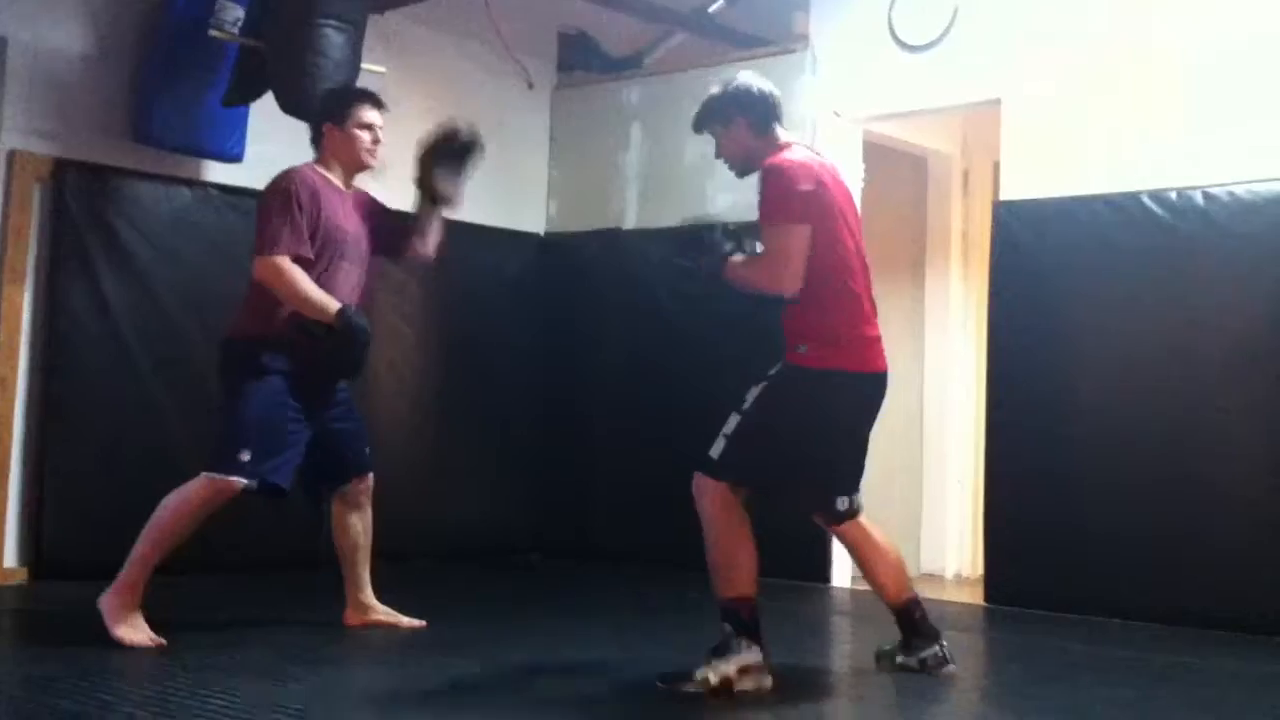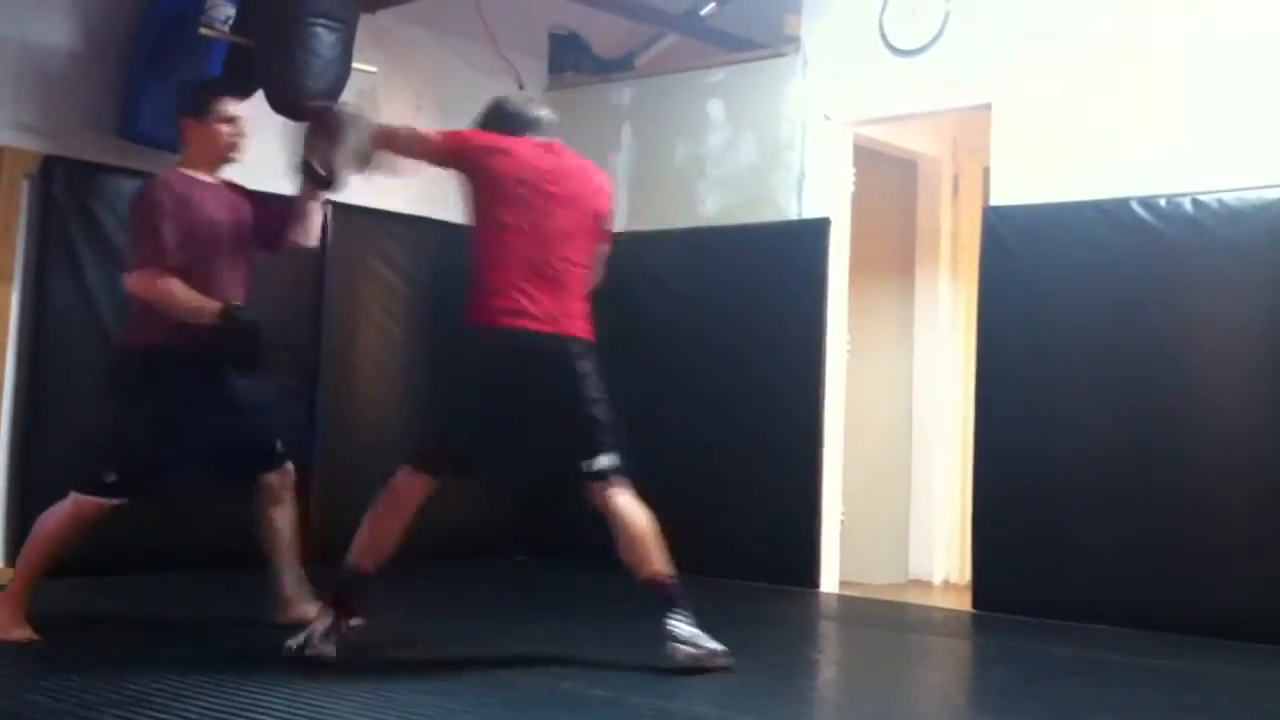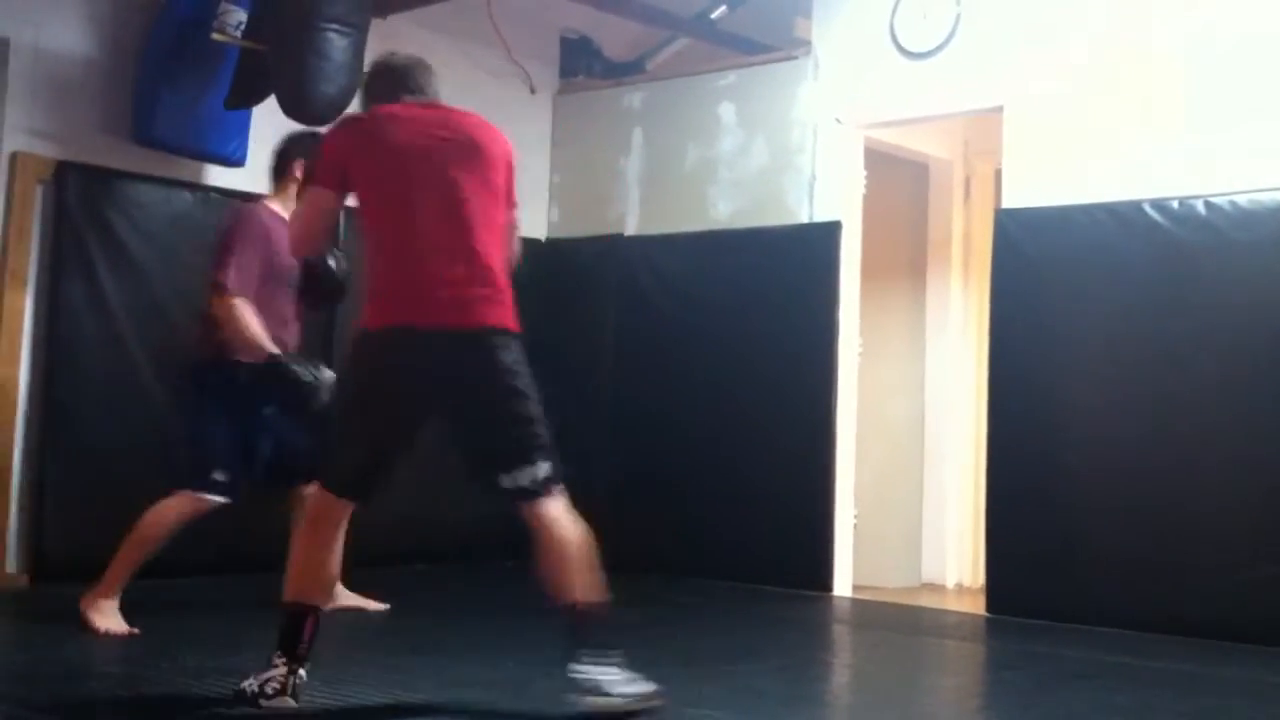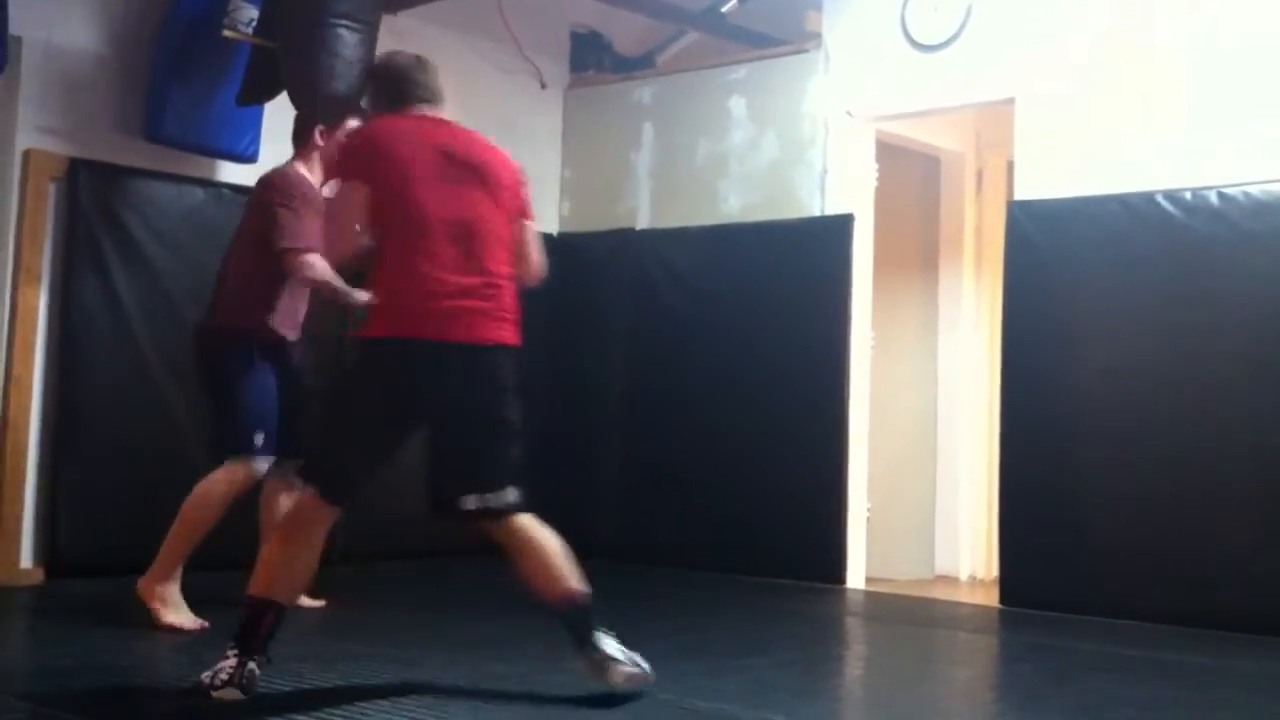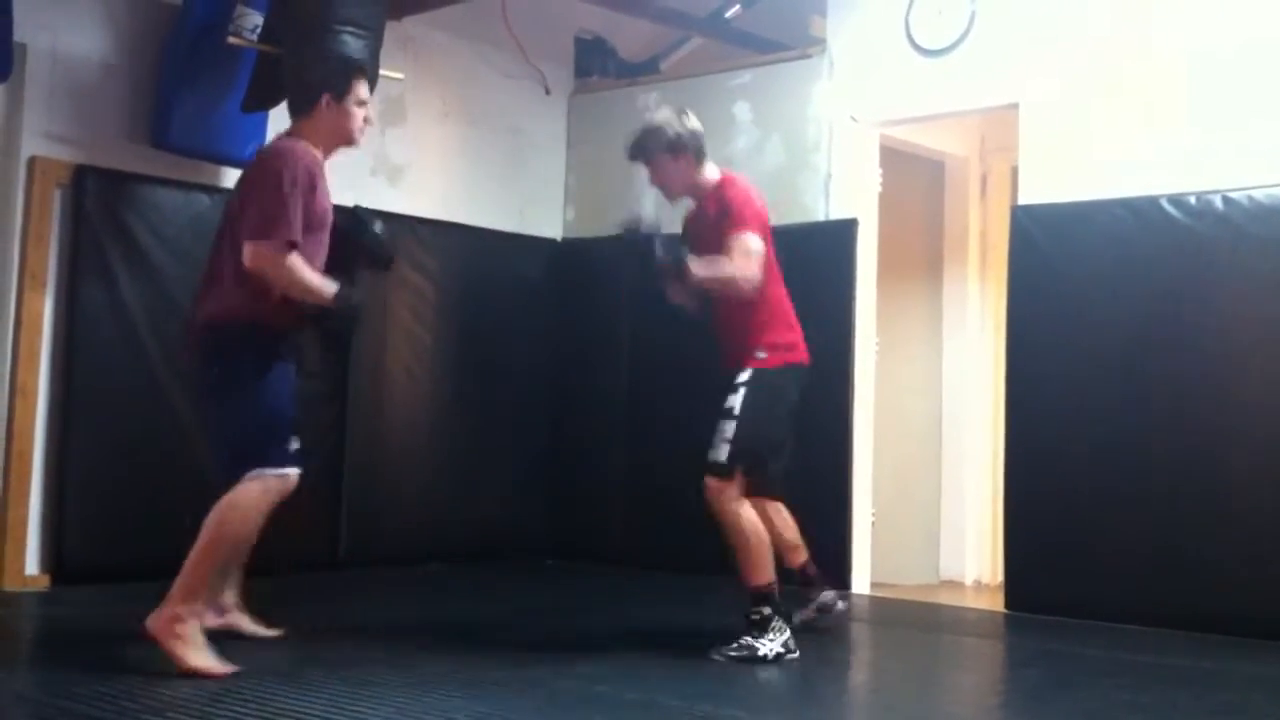
dt=1s
person 1, frame 1
left shoulder: (784, 173)
right shoulder: (817, 167)
left elbow: (783, 278)
left wrist: (727, 264)
right wrist: (746, 256)
left hip: (822, 367)
right hip: (860, 366)
left knee: (714, 487)
right knee: (837, 512)
left ankle: (742, 648)
right ankle: (921, 639)
person 1, frame 2
left shoulder: (485, 148)
right shoulder: (592, 179)
left elbow: (391, 139)
left wrist: (371, 137)
left hip: (497, 337)
right hip: (567, 342)
left knee: (413, 479)
right knee: (611, 489)
left ankle: (338, 617)
right ankle: (678, 622)
person 1, frame 3
left shoulder: (352, 134)
right shoulder: (489, 137)
left elbow: (304, 241)
left hip: (395, 334)
right hip: (485, 333)
left knee: (330, 500)
right knee: (546, 503)
left ankle: (286, 665)
right ankle: (593, 657)
person 1, frame 4
left shoulder: (368, 141)
right shoulder: (497, 159)
right elbow: (532, 268)
left hip: (398, 341)
right hip: (487, 346)
left knee: (318, 499)
right knee: (506, 511)
left ankle: (243, 657)
right ankle: (593, 640)
person 1, frame 5
left shoulder: (735, 197)
right shoulder: (700, 213)
left elbow: (745, 278)
right elbow: (690, 296)
left wrist: (680, 263)
right wrist: (669, 267)
left hip: (769, 358)
right hip: (762, 361)
left knee: (724, 486)
right knee: (750, 492)
left ankle: (769, 624)
right ankle: (818, 589)
person 2, frame 1
left shoulder: (362, 206)
right shoulder: (297, 185)
left elbow: (419, 246)
right elbow: (271, 266)
left wrist: (437, 191)
right wrist: (338, 315)
left hip: (323, 368)
right hip: (270, 359)
left knee: (356, 482)
right knee: (227, 478)
left ankle: (362, 603)
right ankle: (124, 594)
person 2, frame 2
left shoulder: (236, 200)
right shoulder: (163, 192)
left elbow: (303, 234)
right elbow: (145, 281)
left wrist: (315, 180)
right wrist: (223, 314)
left hip: (219, 368)
right hip: (160, 368)
left knee: (277, 474)
right knee: (99, 496)
left ankle: (293, 599)
person 2, frame 3
left shoulder: (291, 230)
right shoulder: (252, 222)
right elbow: (228, 302)
right wrist: (278, 362)
left hip: (267, 382)
right hip: (234, 379)
left knee: (314, 483)
right knee: (203, 494)
left ankle: (330, 590)
right ankle: (104, 595)
person 2, frame 4
left shoulder: (307, 192)
right shoulder: (291, 185)
left elbow: (313, 261)
right elbow: (303, 263)
right wrist: (354, 295)
left hip: (269, 343)
right hip: (243, 343)
left knee: (285, 463)
right knee: (248, 465)
right ankle: (161, 580)
person 2, frame 5
left shoulder: (303, 165)
right shoulder: (290, 161)
right elbow: (262, 257)
left wrist: (331, 287)
right wrist: (335, 296)
left hip: (256, 336)
right hip: (243, 336)
left knee: (265, 474)
right knee: (273, 474)
left ankle: (221, 601)
right ankle: (177, 613)
